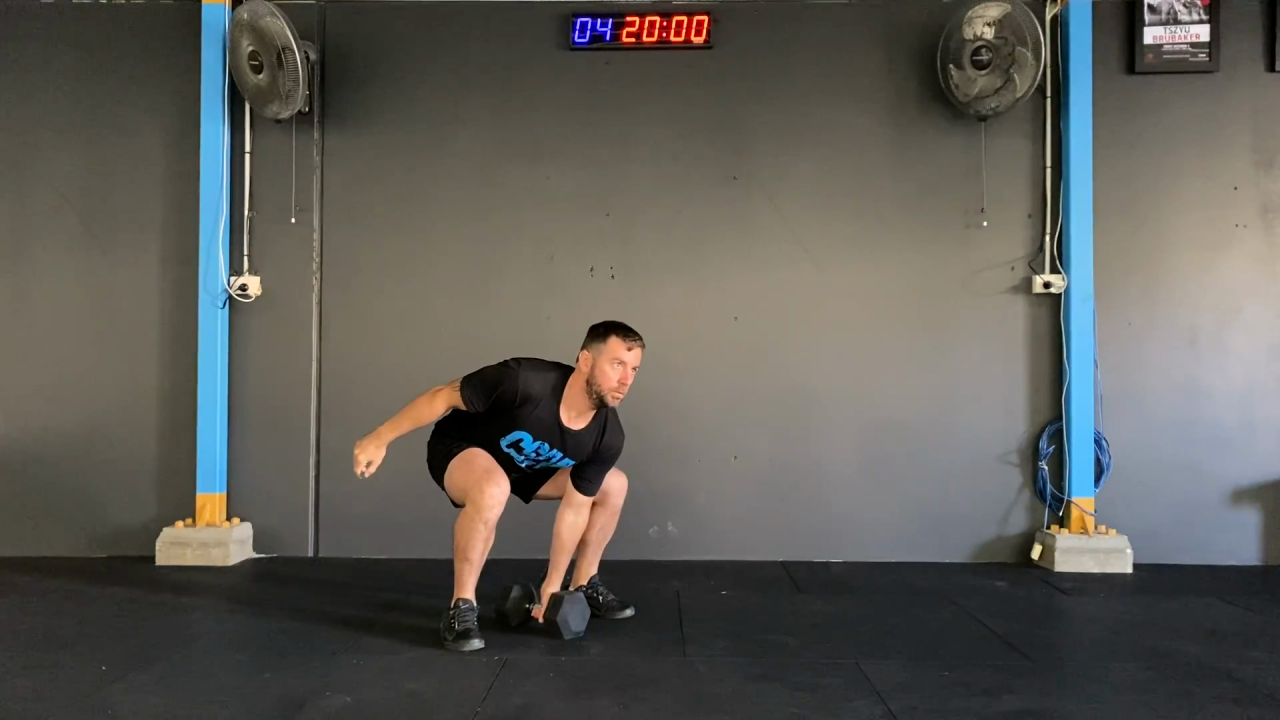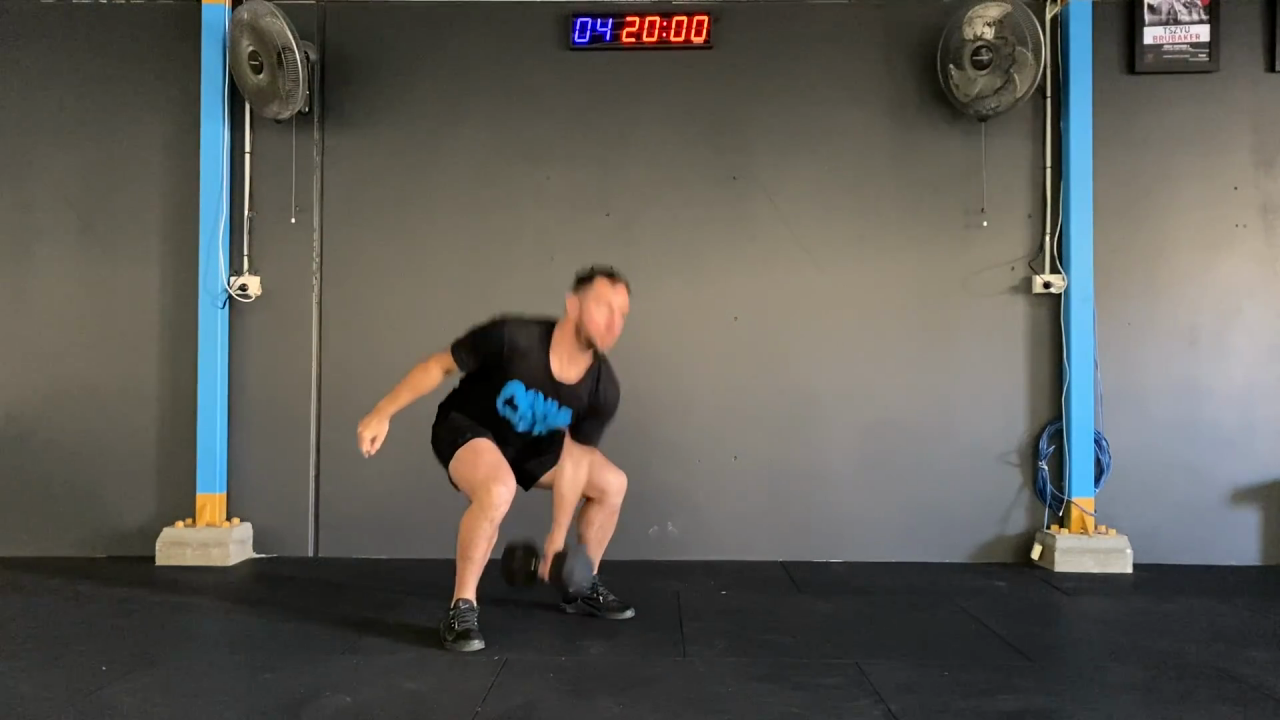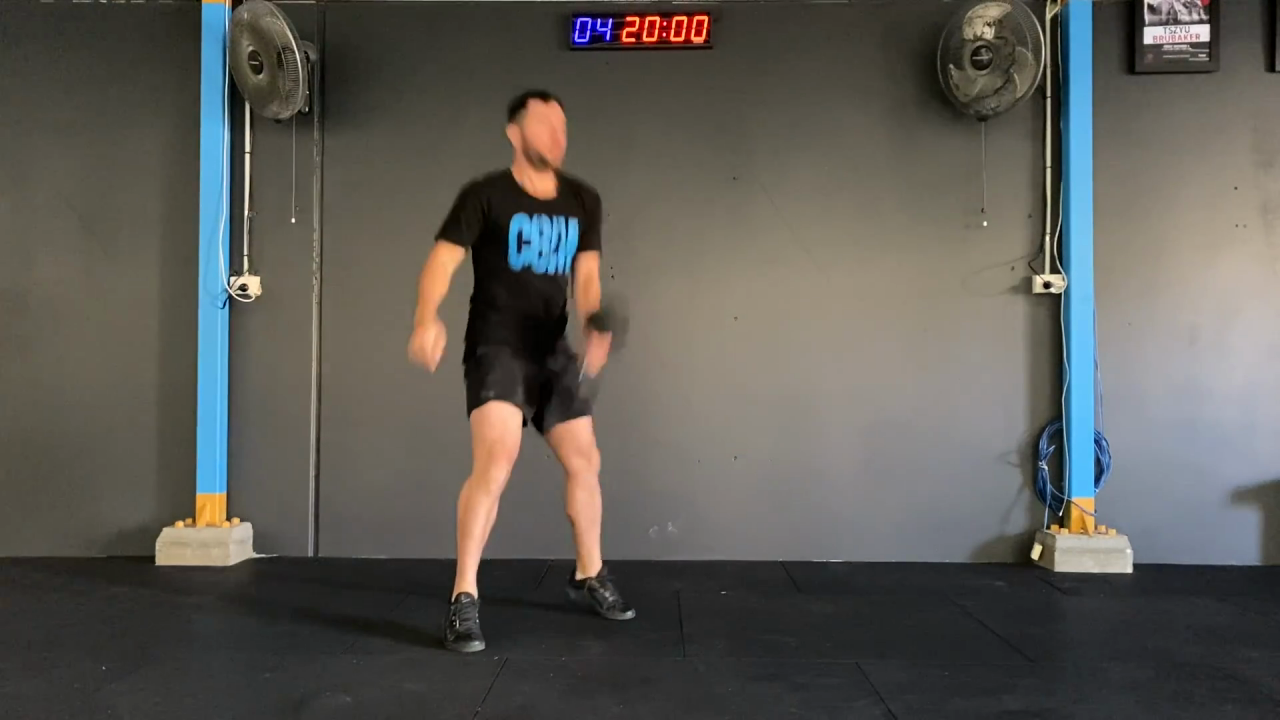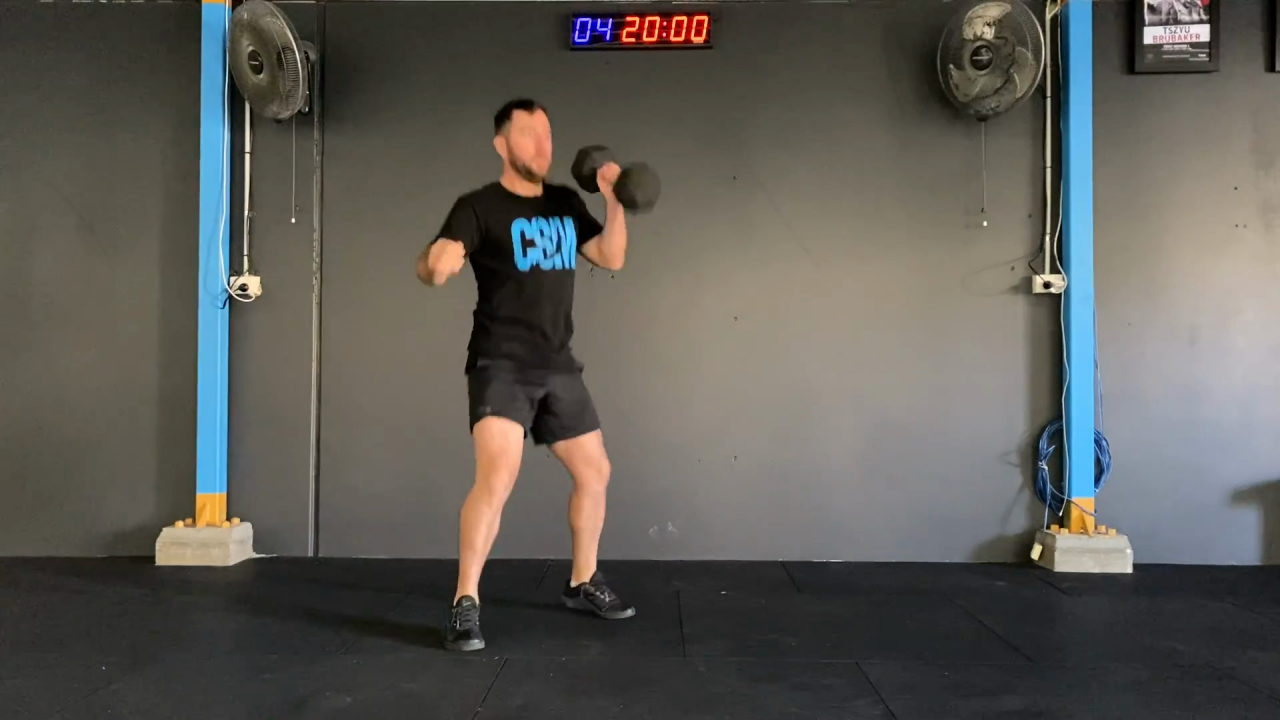
dt=0.3s
person 1, frame 1
left shoulder: (606, 436)
right shoulder: (525, 382)
left elbow: (576, 506)
right elbow: (443, 397)
left wrist: (552, 586)
right wrist: (380, 439)
left hip: (523, 465)
right hip: (460, 447)
left knee: (614, 486)
right knee: (492, 490)
left ankle: (584, 586)
right ankle: (462, 607)
person 1, frame 2
left shoulder: (602, 388)
right shoulder: (511, 339)
left elbow: (575, 460)
right elbow: (439, 367)
left wrist: (557, 543)
right wrist: (382, 415)
left hip: (528, 443)
right hip: (466, 429)
left knee: (611, 484)
right knee: (499, 489)
left ankle: (585, 588)
right ankle: (461, 608)
person 1, frame 3
left shoulder: (583, 199)
right shoulder: (486, 195)
left elbow: (587, 272)
right elbow: (443, 259)
left wrist: (594, 322)
right wrist: (426, 318)
left hip: (552, 353)
right hip: (497, 350)
left knee: (583, 464)
right knee: (494, 466)
left ankle: (589, 576)
right ankle: (464, 599)
person 1, frame 4
left shoulder: (565, 203)
right shoulder: (480, 207)
left elbow: (612, 258)
right elbow: (433, 262)
left wrist: (613, 201)
right wrist: (438, 257)
left hip: (557, 368)
right hip: (499, 365)
left knee: (595, 471)
right knee: (498, 479)
left ankle: (584, 582)
right ankle: (464, 602)
